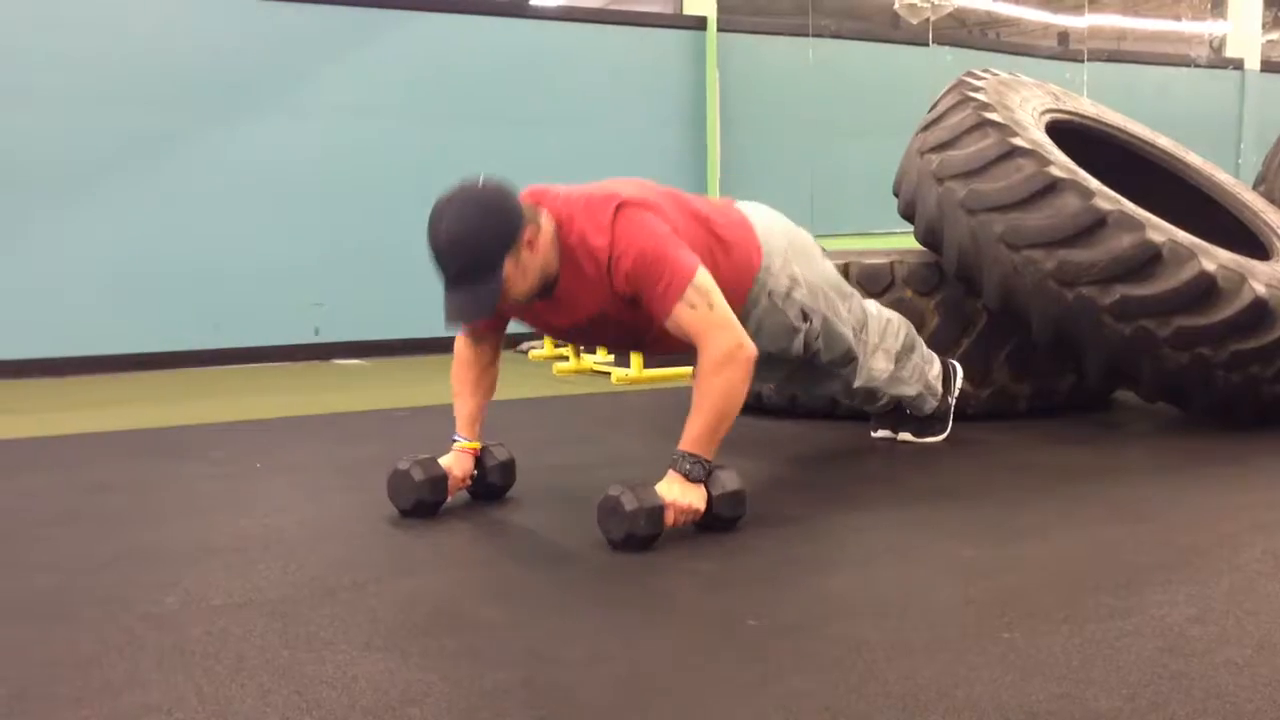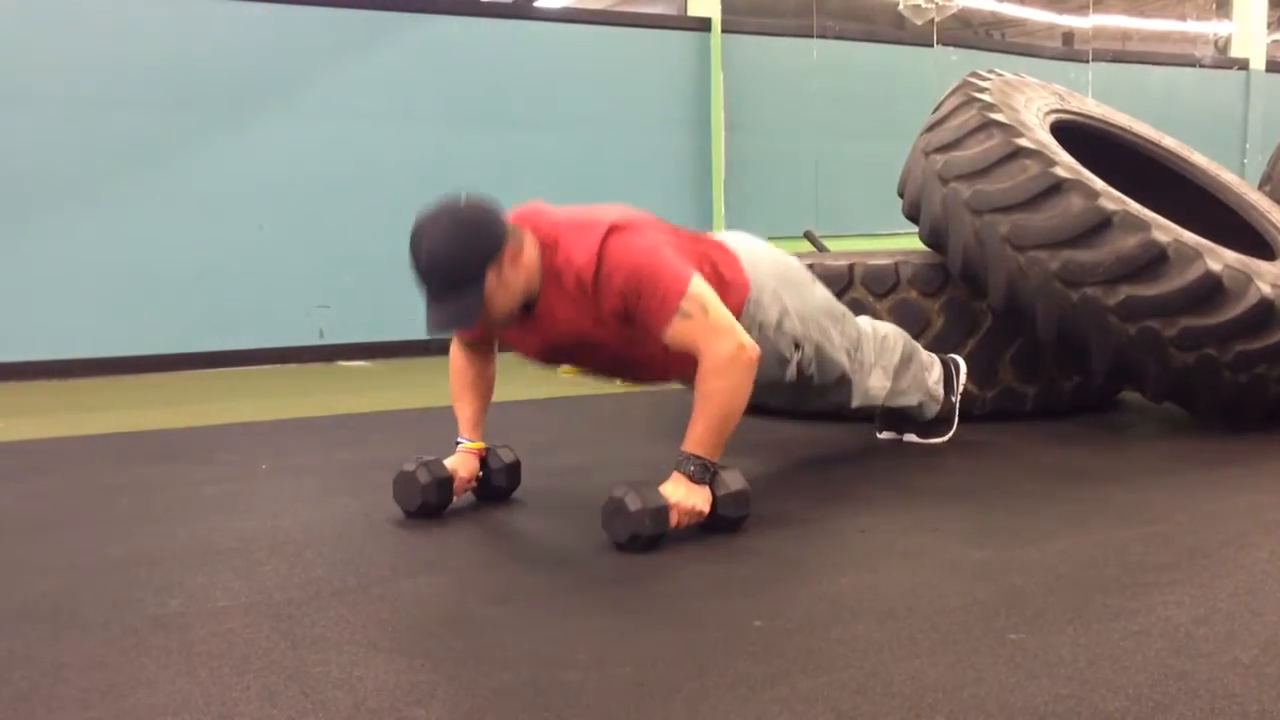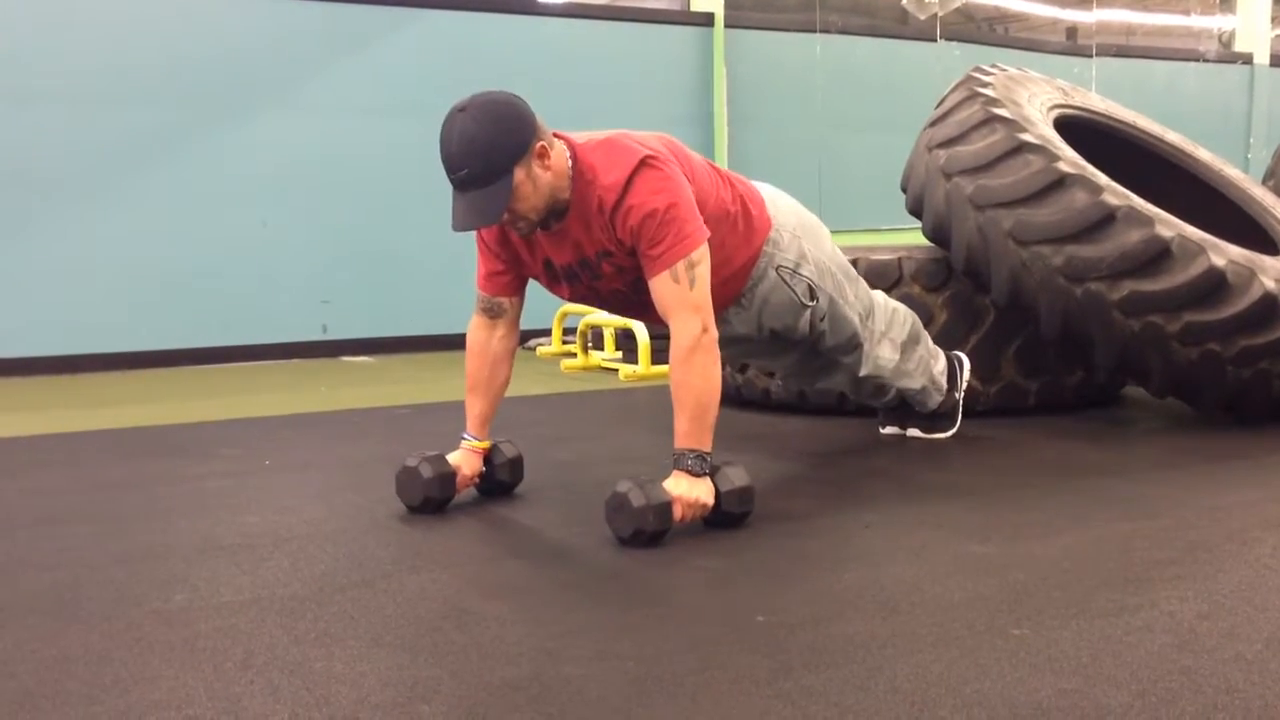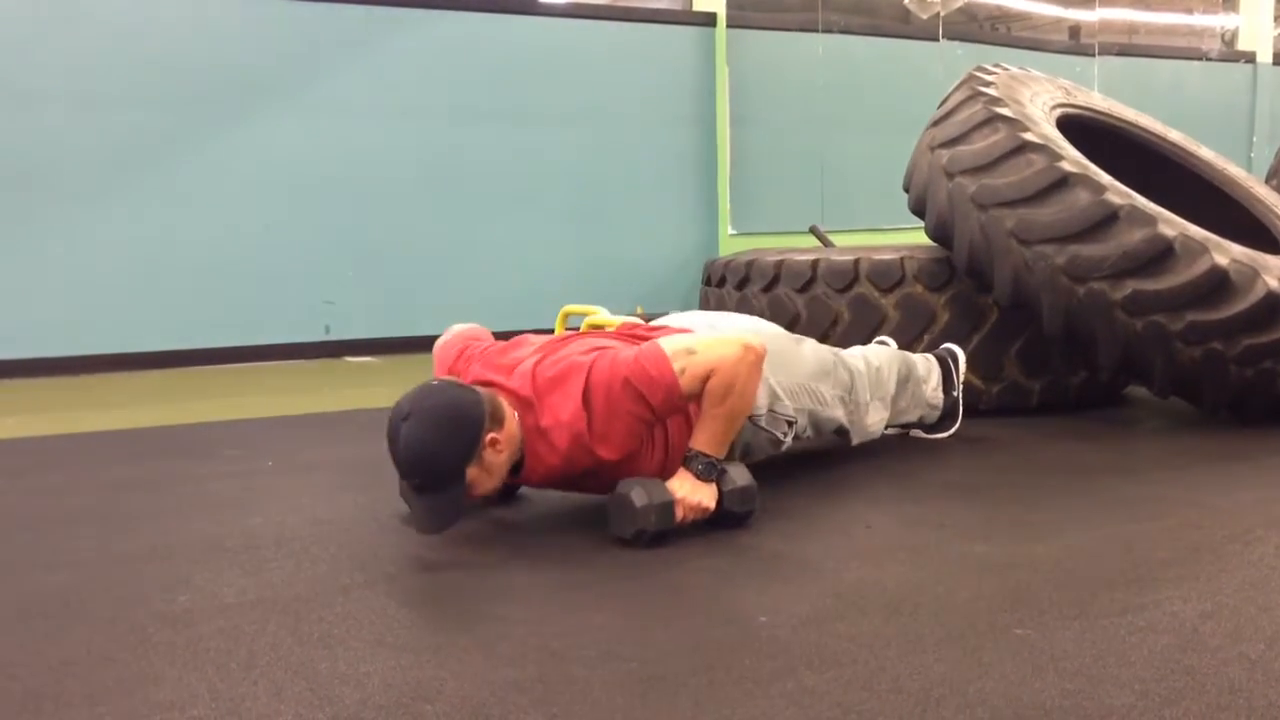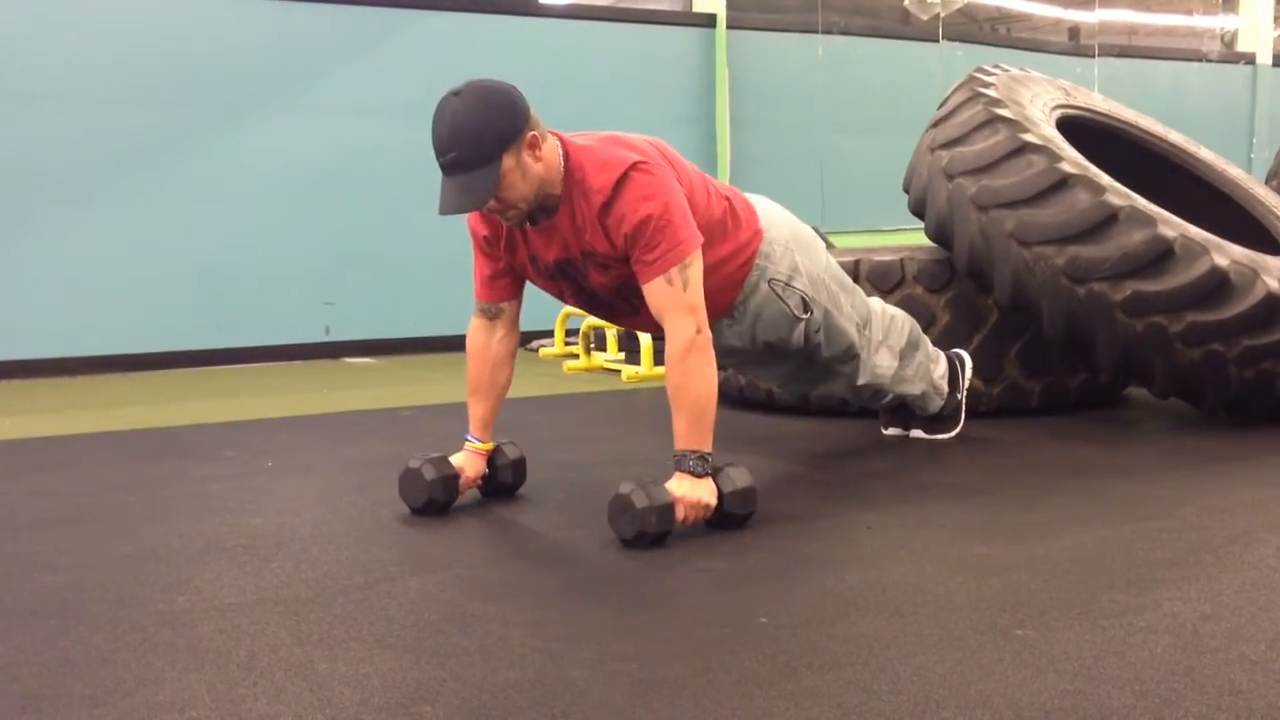
dt=1s
person 1, frame 1
left shoulder: (623, 242)
right shoulder: (495, 261)
left elbow: (731, 351)
right elbow: (476, 340)
left wrist: (687, 472)
right wrist: (466, 443)
left hip: (758, 273)
left knee: (858, 349)
right knee: (817, 368)
left ankle: (932, 385)
right ankle: (895, 403)
person 1, frame 2
left shoulder: (609, 261)
right shoulder: (485, 277)
left elbow: (735, 351)
right elbow: (470, 344)
left wrist: (694, 472)
right wrist: (470, 444)
left hip: (747, 297)
right hip: (678, 292)
left knee: (858, 361)
left ankle: (934, 382)
right ankle: (908, 414)
person 1, frame 3
left shoulder: (637, 184)
right shoulder: (503, 212)
left elbow: (694, 332)
right elbow: (494, 322)
left wrist: (691, 467)
right wrist: (473, 443)
left hip: (769, 255)
left knee: (867, 337)
right knee: (826, 366)
left ankle: (939, 380)
right ankle: (903, 398)
person 1, frame 4
left shoulder: (586, 407)
right shoulder: (460, 373)
left elbow: (742, 353)
right elbow: (458, 333)
left wrist: (699, 470)
left hip: (739, 374)
right hip: (669, 349)
left knee: (846, 394)
left ankle: (935, 376)
right ankle: (875, 359)
person 1, frame 5
left shoulder: (628, 184)
right shoulder: (493, 213)
left elbow: (688, 331)
right elbow: (493, 325)
left wrist: (693, 468)
right wrist: (477, 444)
left hip: (759, 266)
right hip: (709, 304)
left knee: (863, 346)
left ankle: (941, 380)
right ankle: (908, 398)
